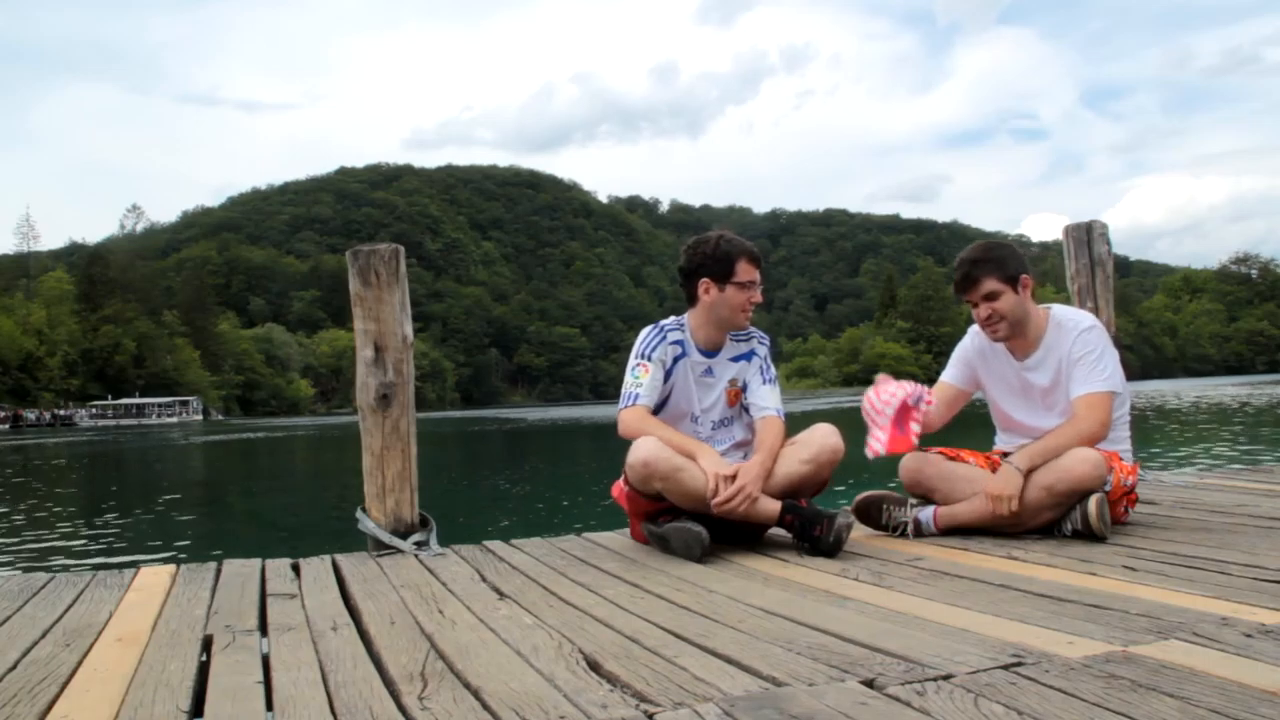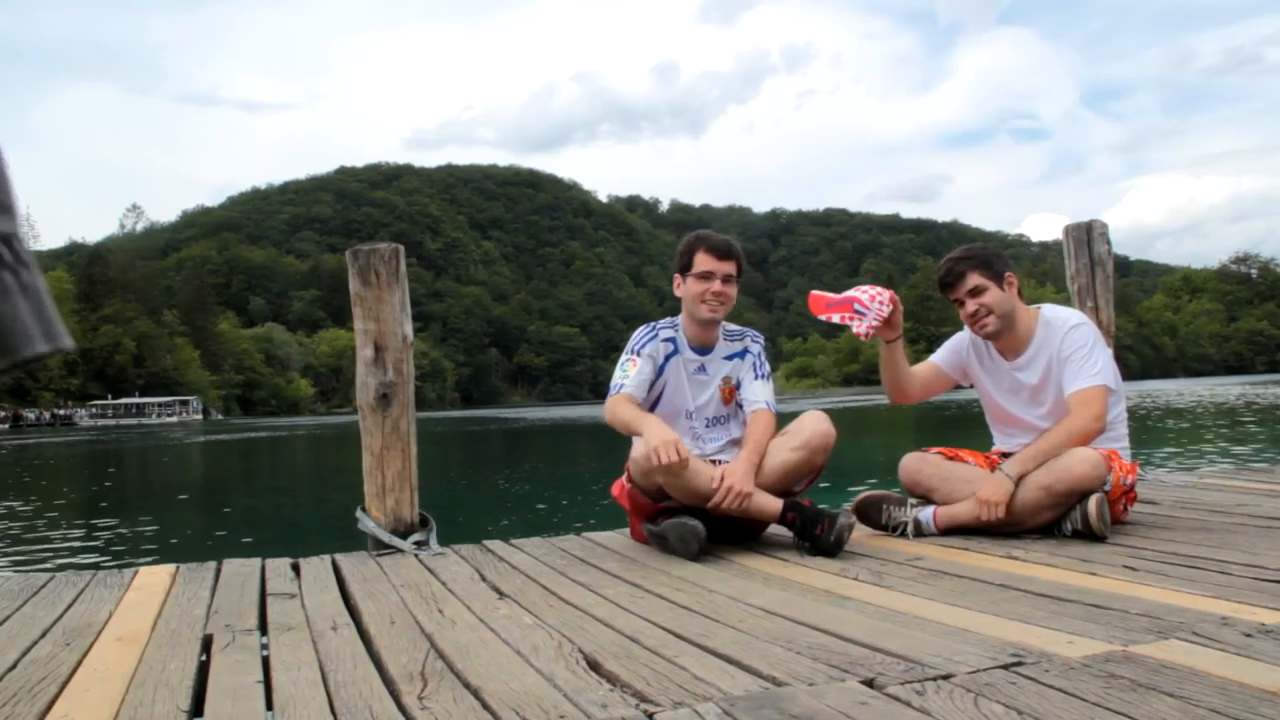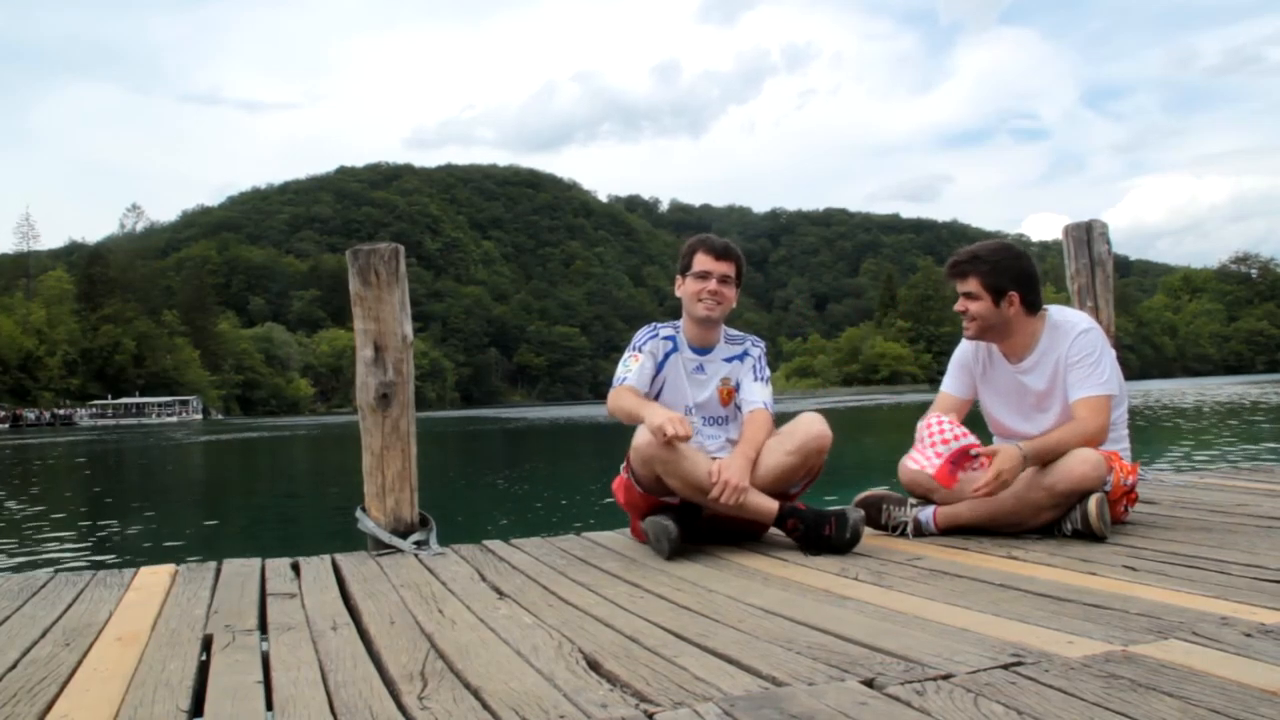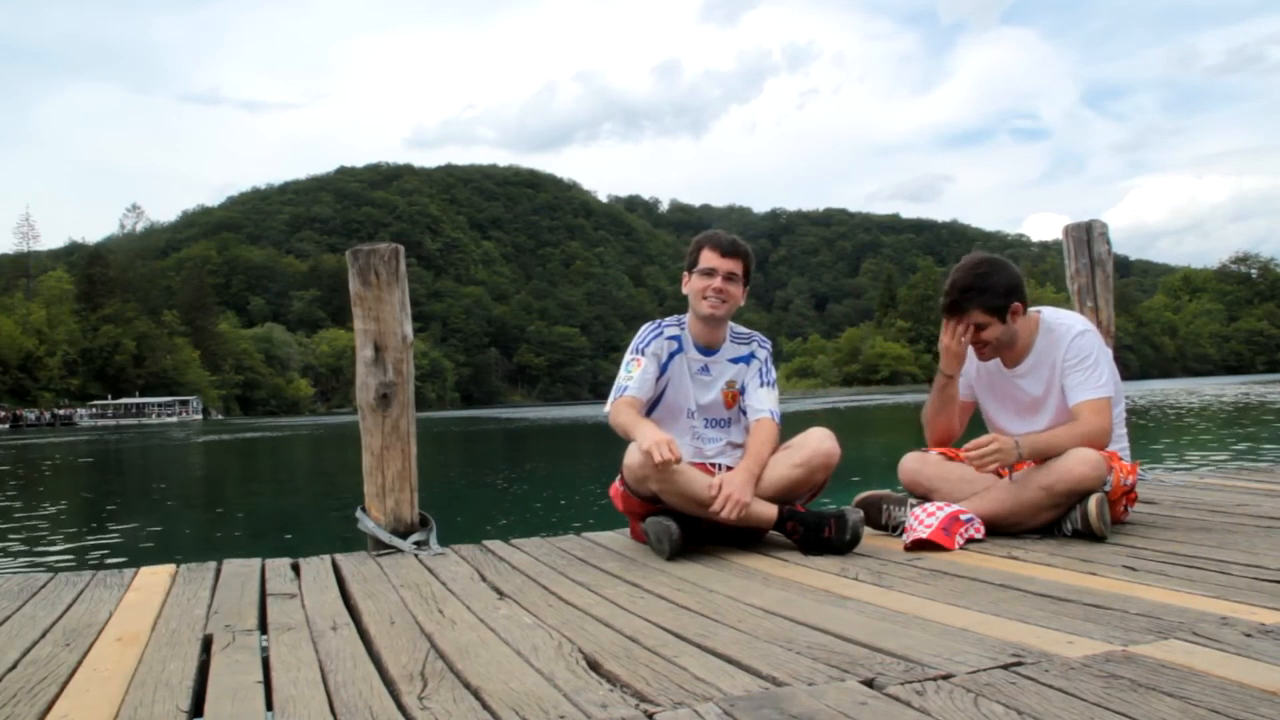
dt=0.7s
person 1, frame 1
left shoulder: (753, 346)
right shoulder: (659, 341)
left elbow: (770, 419)
right elbow: (630, 421)
left wrist: (756, 467)
right wrist: (701, 453)
left hip: (736, 479)
right hip: (673, 484)
left knee: (827, 440)
right knee: (647, 454)
left ankle: (690, 522)
right ankle: (795, 517)
person 1, frame 2
left shoulder: (748, 345)
right shoulder: (651, 339)
left elbow: (761, 413)
right elbow: (615, 407)
left wrist: (745, 463)
right wrist: (651, 425)
left hip: (732, 479)
right hip: (670, 485)
left knee: (817, 427)
right knee: (648, 453)
left ankle: (692, 519)
right ankle: (796, 516)
person 1, frame 3
left shoulder: (749, 350)
right shoulder: (654, 339)
left elbow: (759, 415)
right elbow: (618, 399)
left wrist: (741, 459)
right wrist: (651, 409)
left hip: (732, 482)
right hip: (665, 489)
left knee: (814, 429)
right knee: (649, 440)
left ankle: (684, 521)
right ankle: (795, 519)
person 1, frame 4
left shoulder: (755, 349)
right shoulder: (656, 337)
left elbow: (765, 421)
right elbow: (620, 410)
left wrist: (745, 474)
right wrist: (646, 430)
left hip: (732, 481)
right hip: (666, 484)
left knee: (822, 444)
right knee: (641, 459)
left ankle: (689, 524)
right ankle: (794, 522)
person 2, frame 1
left shoulder: (1080, 331)
right shoulder: (976, 344)
left elbow: (1093, 425)
right elbow: (932, 415)
left wrist: (1018, 465)
left hip: (1094, 466)
right hip: (1015, 467)
left knee: (1081, 466)
right knee: (915, 466)
left ankle: (926, 519)
right ankle: (1061, 512)
person 2, frame 2
left shoulder: (1071, 329)
right shoulder: (968, 345)
left elbow: (1089, 421)
right elbow: (904, 392)
left wrist: (1009, 473)
right wrist: (891, 338)
left hip: (1096, 466)
right hip: (1014, 466)
left knee: (1082, 465)
right knee: (914, 467)
left ankle: (926, 518)
right ankle: (1058, 511)
person 2, frame 3
left shoulder: (1077, 334)
right shoulder: (974, 346)
left elbow: (1092, 429)
right elbow: (936, 418)
left wrist: (1022, 455)
left hip: (1095, 467)
right hip: (1015, 468)
left knee: (1083, 467)
right knee: (913, 468)
left ankle: (926, 518)
right ankle: (1061, 512)
person 2, frame 4
left shoulder: (1073, 335)
right shoulder: (967, 349)
left elbow: (1097, 432)
right elbow: (940, 439)
left wrist: (1018, 448)
right wrist: (948, 372)
left hip: (1092, 468)
right hip: (1013, 472)
left knee: (1084, 465)
right knee: (914, 467)
right ankle: (1060, 512)
